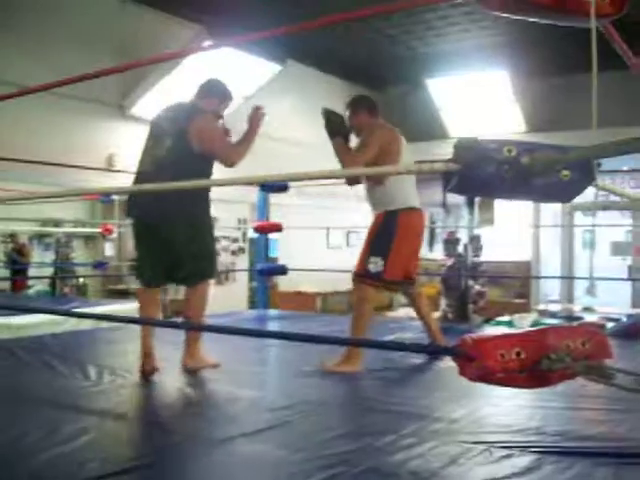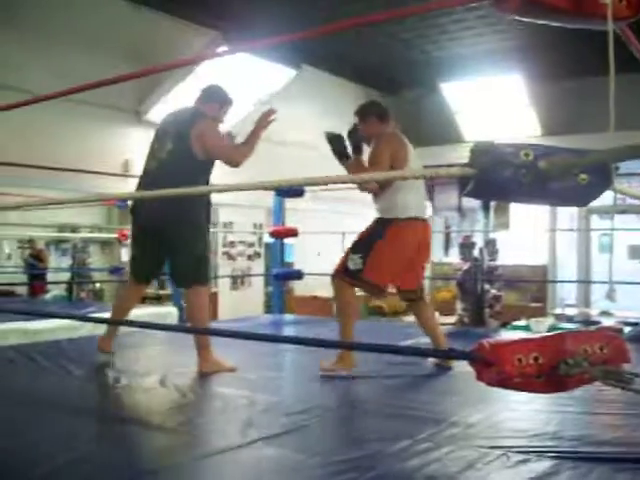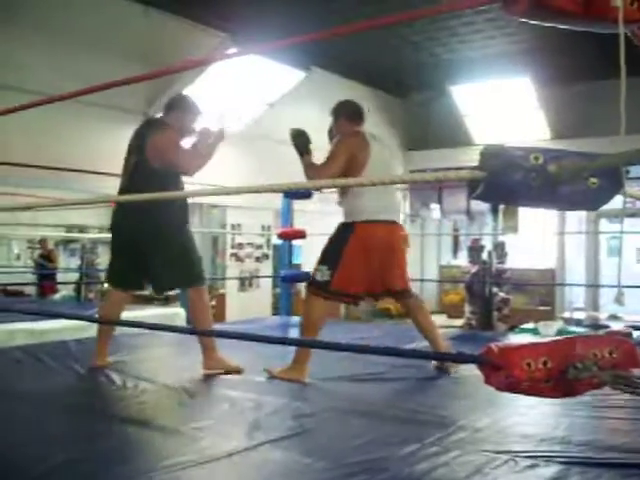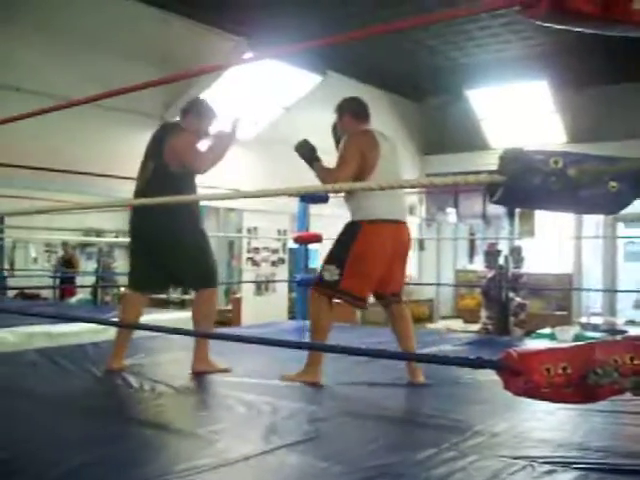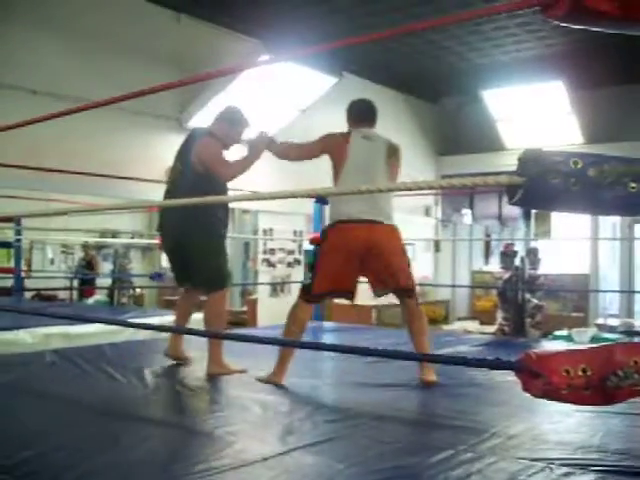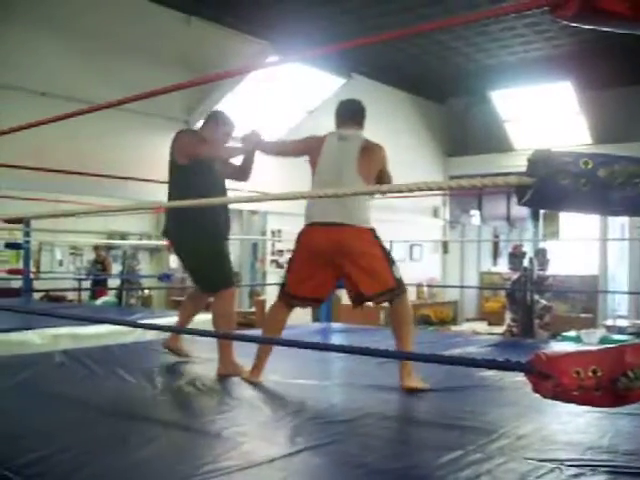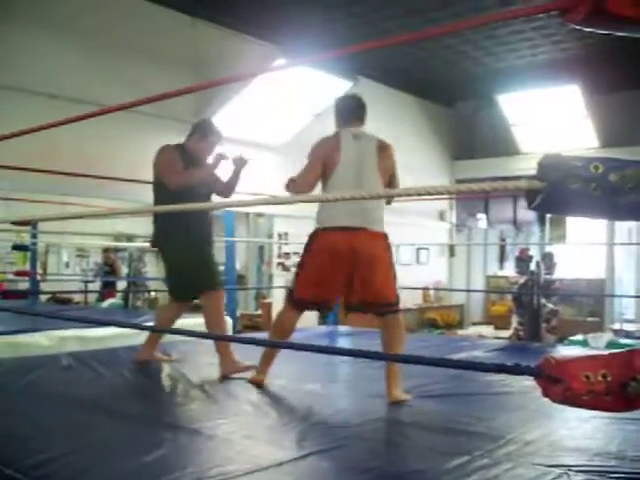
dt=0.3s
person 1, frame 1
left shoulder: (378, 131)
right shoulder: (384, 137)
left elbow: (351, 164)
right elbow: (354, 177)
left wrist: (335, 136)
right wrist: (343, 140)
left hip: (398, 216)
right hip: (407, 216)
left knee: (366, 281)
right knee: (407, 284)
left ankle: (353, 358)
right ankle: (438, 340)
person 1, frame 2
left shoulder: (386, 140)
right shoulder: (399, 143)
left elbow: (370, 184)
right elbow: (376, 183)
left wrist: (345, 157)
right wrist: (355, 155)
left hip: (396, 224)
right hip: (418, 225)
left knee: (344, 279)
right knee: (414, 295)
left ankle: (346, 357)
right ankle: (444, 353)
person 1, frame 3
left shoulder: (347, 141)
right shoulder: (383, 147)
left elbow: (320, 178)
left wrist: (304, 153)
left hip: (361, 227)
right hip: (392, 228)
left knee: (319, 291)
right knee: (404, 295)
left ankle: (299, 366)
right ankle: (443, 354)
person 1, frame 4
left shoulder: (356, 140)
right shoulder: (386, 142)
left elbow: (337, 181)
left wrist: (313, 160)
left hip: (369, 226)
right hip: (398, 228)
left knee: (322, 291)
right knee: (393, 300)
left ankle: (312, 369)
right ankle: (415, 371)
person 1, frame 5
left shoulder: (337, 141)
right shoulder: (392, 150)
left elbow: (288, 153)
left wrist: (270, 143)
left hip: (342, 229)
right hip: (382, 231)
left knee: (308, 298)
right knee: (408, 297)
left ankle: (279, 370)
right ankle: (426, 369)
person 1, frame 6
left shoulder: (317, 144)
right shoulder: (375, 151)
left elbow: (273, 148)
right elbow: (386, 187)
left wrist: (254, 141)
left hip: (315, 232)
right hip: (356, 234)
left knee: (286, 300)
right knee: (398, 296)
left ankle: (256, 369)
right ankle: (408, 373)
person 1, frame 7
left shoulder: (326, 146)
right shoulder: (384, 150)
left elbow: (301, 189)
left wrist: (292, 182)
left hip: (331, 234)
right hip: (372, 236)
left knee: (295, 304)
right knee: (389, 311)
left ankle: (263, 369)
right ankle: (394, 387)
person 2, frame 1
left shoulder: (167, 114)
right shoulder: (205, 121)
right elbow: (230, 158)
left wrist: (217, 135)
right wrist: (253, 127)
left hip: (147, 205)
right hip: (184, 210)
left knee: (151, 283)
right knee: (197, 281)
left ankle: (147, 351)
right ankle: (192, 354)
person 2, frame 2
left shoulder: (171, 119)
right shoulder: (205, 126)
right elbow: (235, 158)
left wrist: (220, 139)
right wrist: (258, 129)
left hip: (148, 207)
right hip: (183, 213)
left knee: (139, 278)
right knee: (197, 284)
left ankle: (108, 338)
right ankle: (206, 358)
person 2, frame 3
left shoulder: (147, 130)
right shoulder: (165, 135)
right elbow: (186, 167)
left wrist: (200, 143)
right wrist: (213, 143)
left hip: (129, 220)
right hip: (160, 223)
left knee: (120, 288)
right knee: (195, 285)
left ankle: (100, 354)
right ankle: (210, 356)
person 2, frame 4
left shoulder: (165, 134)
right shoulder: (181, 138)
left elbow: (190, 164)
right elbow: (199, 165)
left wrist: (216, 144)
right wrist: (224, 143)
left hip: (146, 222)
right hip: (176, 224)
left knee: (139, 289)
right knee: (207, 286)
left ankle: (117, 356)
right ankle: (201, 358)
person 2, frame 5
left shoulder: (201, 143)
right shoulder: (206, 142)
left elbow: (226, 171)
right elbow: (226, 173)
left wrist: (253, 150)
right wrist: (256, 152)
left hip: (179, 225)
right hip: (197, 228)
left knee: (194, 285)
right knee: (216, 288)
left ankle: (175, 345)
right ankle: (215, 361)
person 2, frame 6
left shoulder: (213, 159)
right shoulder: (186, 139)
left elbow: (241, 175)
right elbow: (215, 152)
left wrist: (249, 151)
right wrist: (246, 146)
left hip: (205, 227)
right hip: (193, 228)
left knee: (207, 286)
right knee: (224, 288)
left ankle: (175, 338)
right ankle: (227, 362)
person 2, frame 7
left shoulder: (202, 166)
right shoulder: (169, 154)
left elbow: (225, 191)
right elbow: (174, 182)
left wrist: (237, 170)
right wrist: (210, 168)
left hip: (194, 237)
right hip: (176, 237)
left knee: (182, 297)
right knee: (212, 292)
left ankle: (148, 349)
right ankle: (227, 360)
